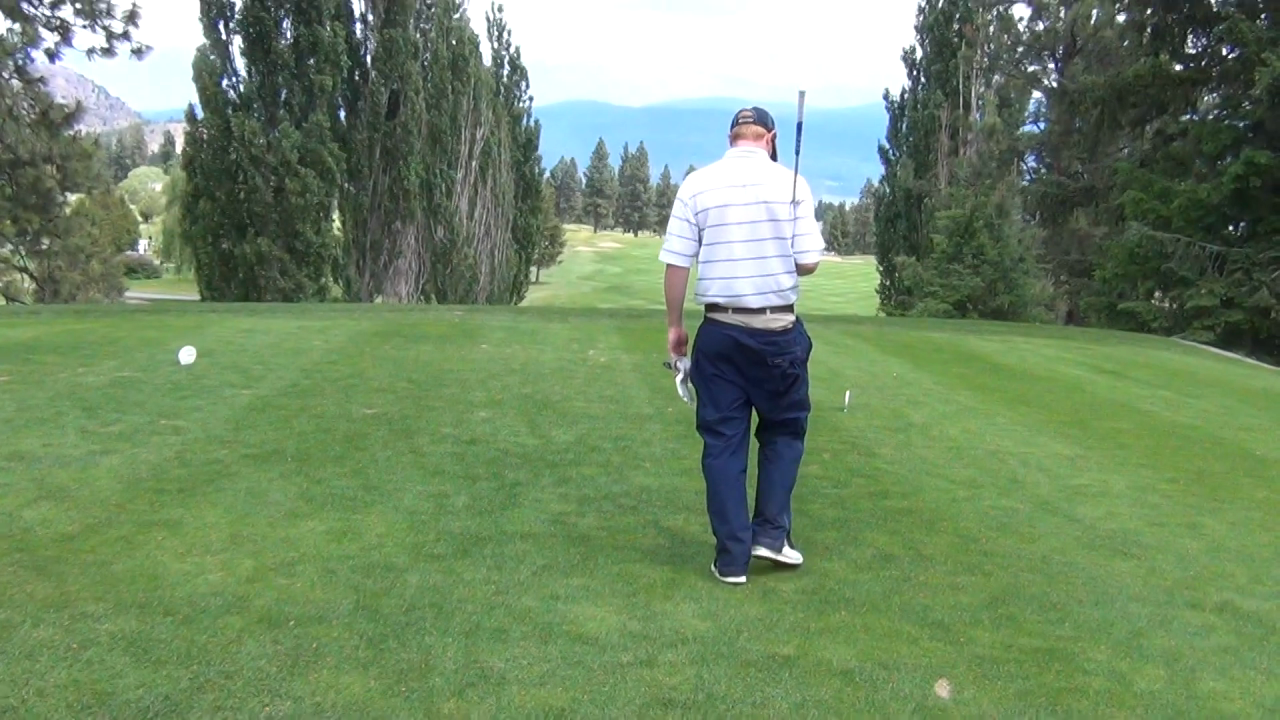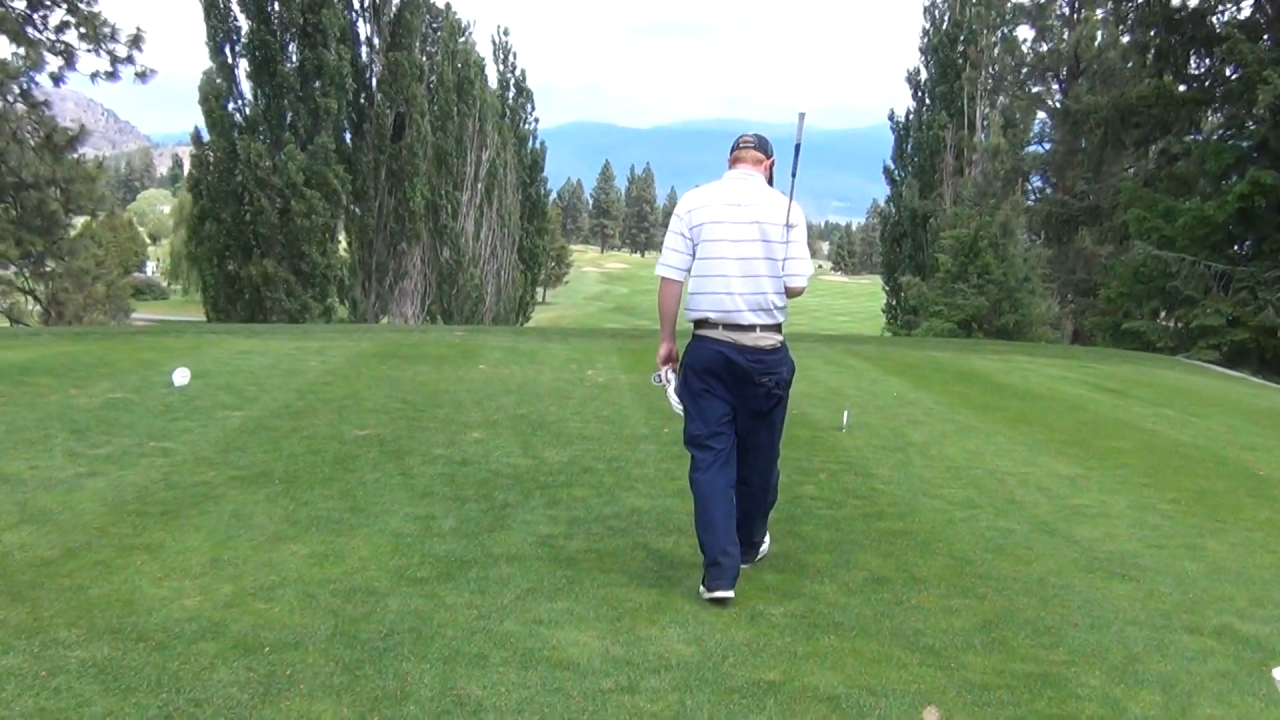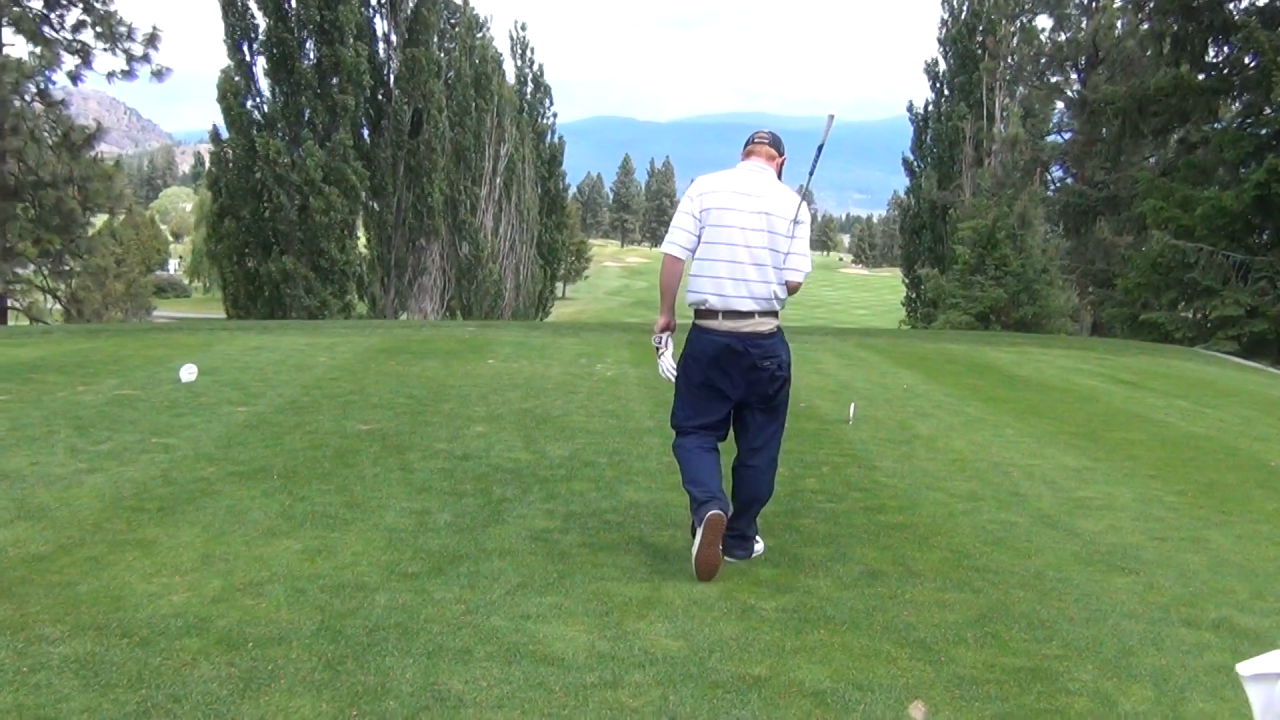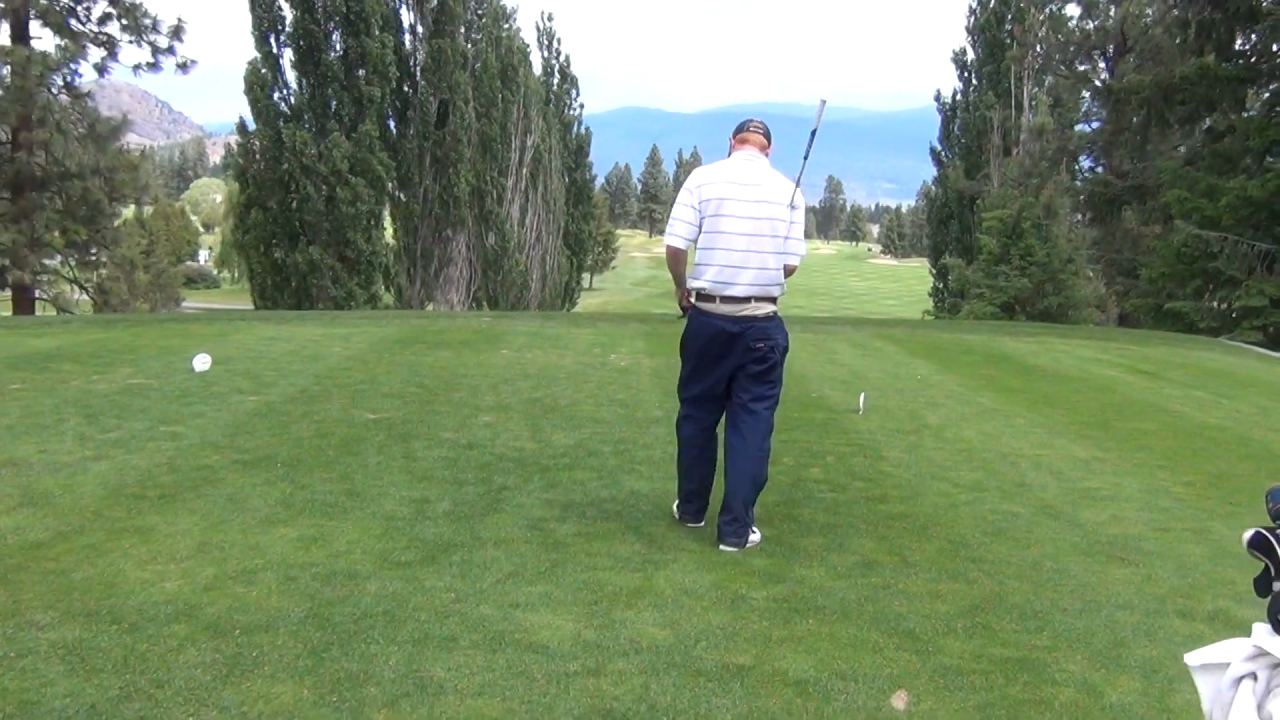
dt=0.3s
person 1, frame 1
left shoulder: (696, 184)
right shoulder: (791, 182)
left elbow: (677, 263)
right elbow: (808, 262)
left wrist: (674, 325)
left hip: (720, 331)
right hip: (778, 330)
left knee: (723, 442)
right knee: (784, 429)
left ankle: (732, 556)
right ankle: (771, 533)
person 1, frame 2
left shoulder: (693, 202)
right shoulder: (786, 208)
left elbow: (670, 277)
right elbow: (796, 286)
left wrist: (666, 340)
left hip: (708, 348)
right hip: (765, 349)
left knee: (711, 458)
right knee: (759, 454)
left ankle: (719, 573)
right ankle: (748, 544)
person 1, frame 3
left shoulder: (703, 187)
right shoulder: (792, 203)
left elbow: (674, 255)
right elbow: (794, 282)
left wrist: (666, 312)
left hip: (708, 334)
right hip: (764, 337)
left knee: (696, 434)
right knee: (759, 442)
left ankle: (709, 508)
right ankle: (741, 539)
person 1, frame 4
left shoulder: (701, 179)
right shoulder: (787, 190)
left elbow: (675, 246)
right elbow: (790, 264)
left wrist: (682, 287)
left hip: (708, 317)
right hip: (761, 322)
left knee: (697, 411)
right knee: (752, 422)
left ankle: (692, 505)
right ankle: (736, 527)
